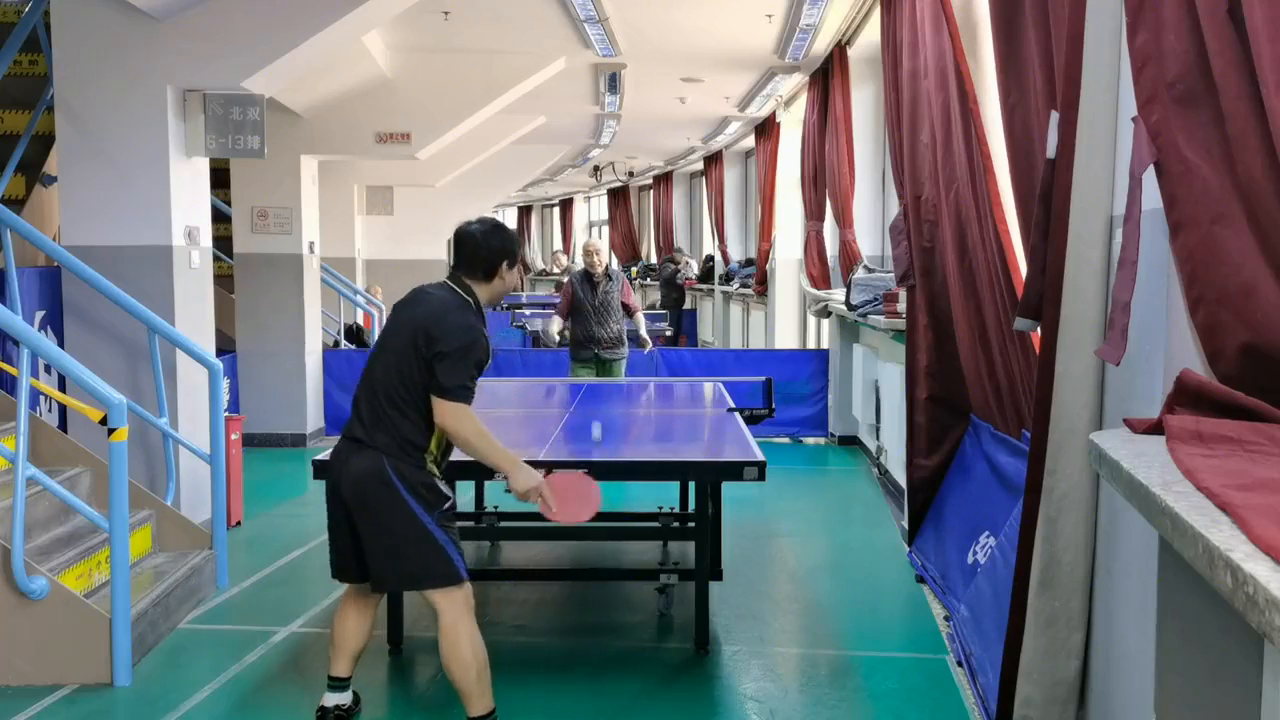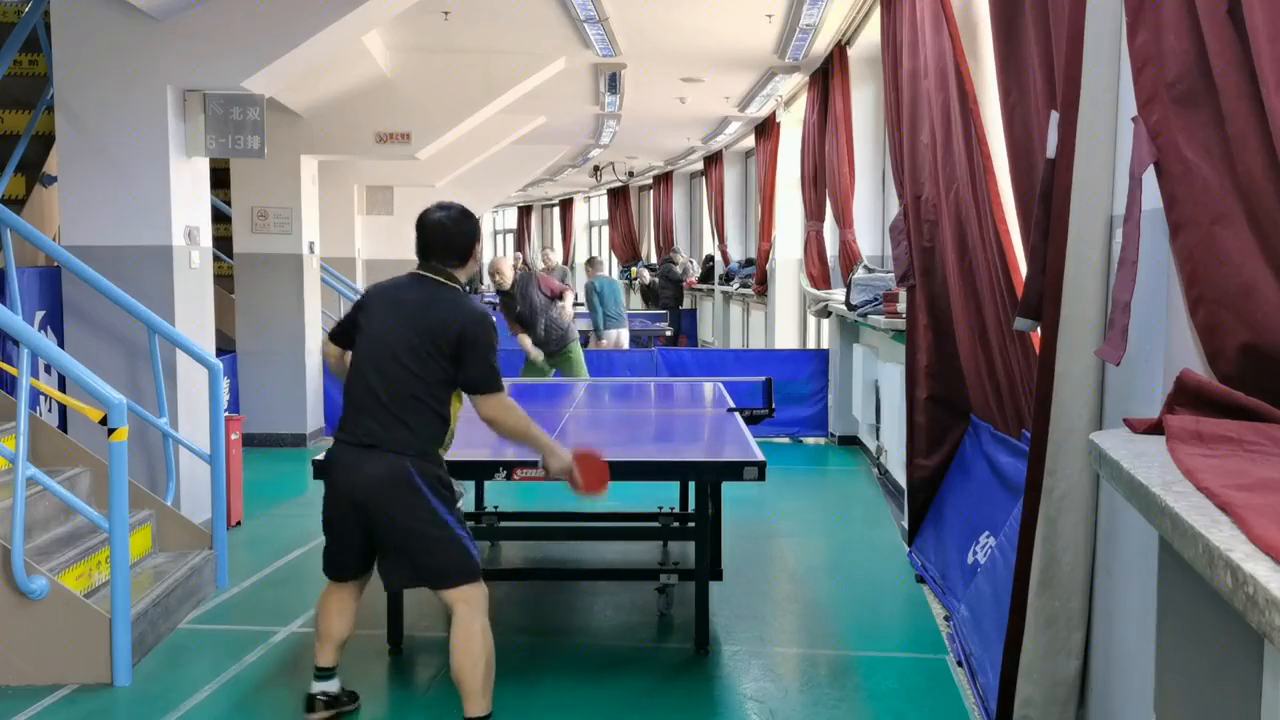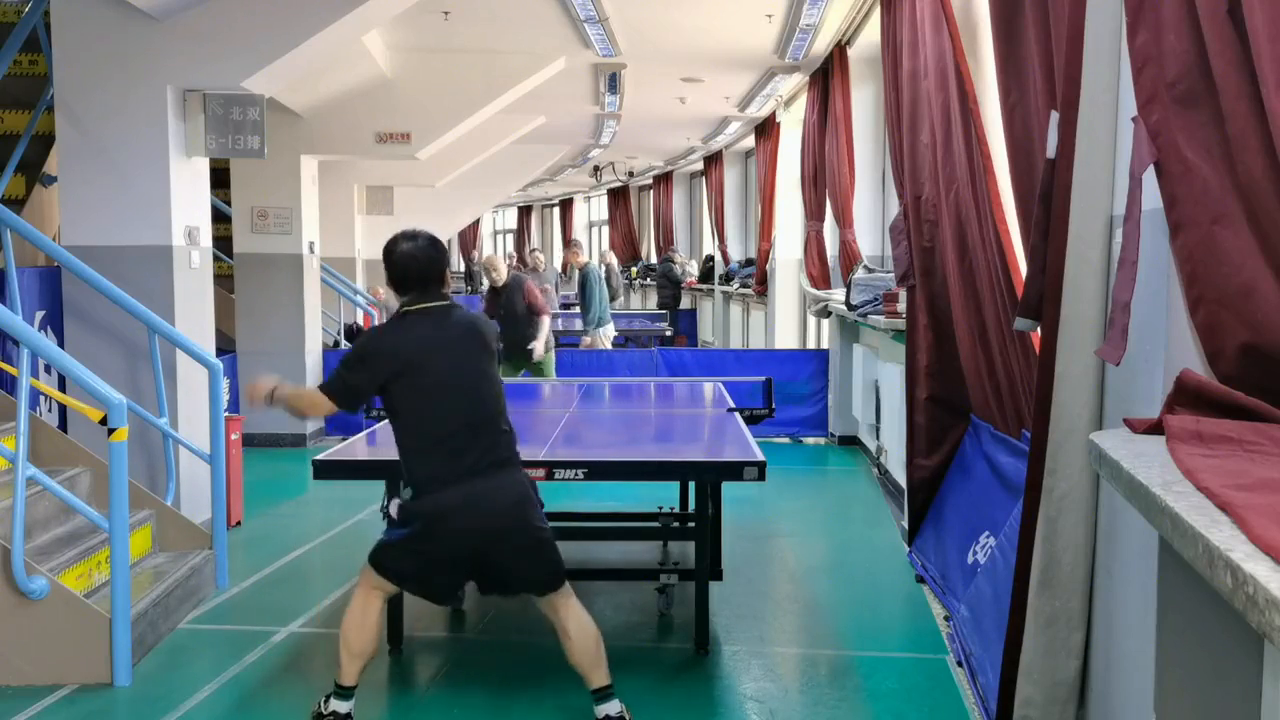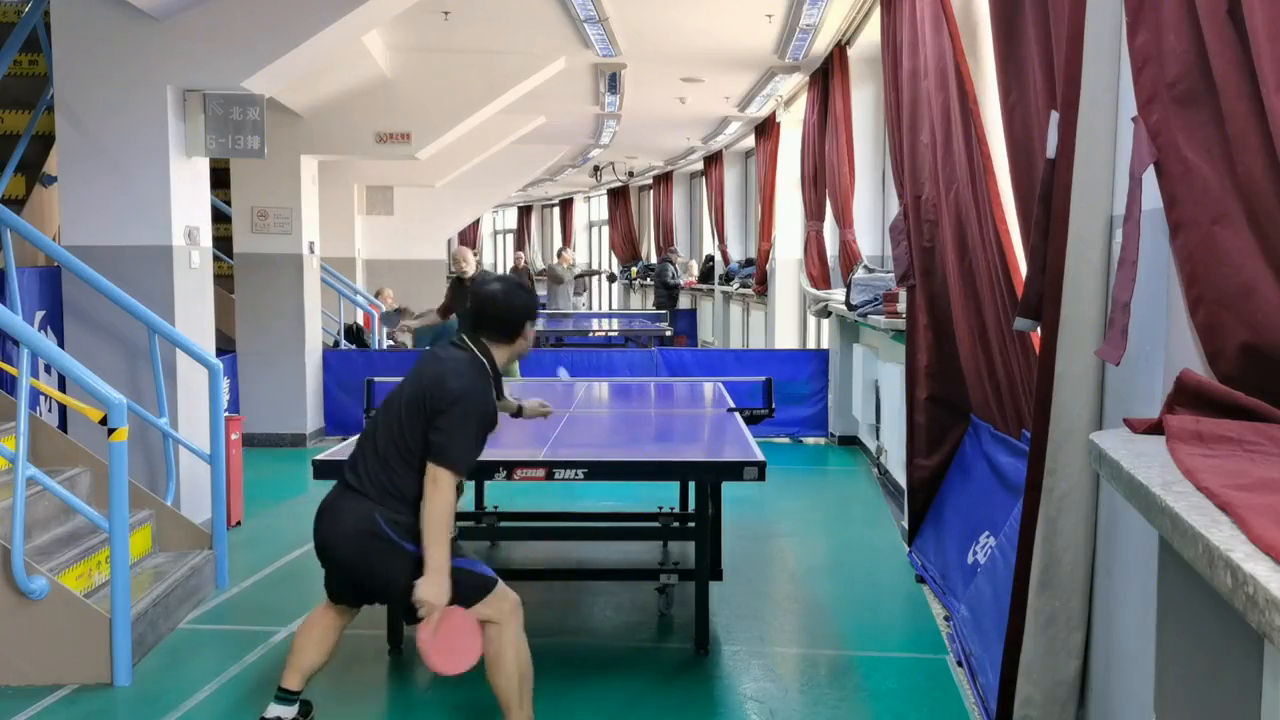
dt=1s
person 1, frame 1
left shoulder: (419, 299)
right shoulder: (463, 328)
right elbow: (451, 416)
right wrist: (516, 469)
left hip: (349, 461)
right hip: (395, 473)
left knee: (362, 586)
right knee: (454, 601)
person 1, frame 2
left shoulder: (378, 296)
right shoulder: (469, 318)
left elbow: (333, 352)
right elbow: (493, 408)
right wrist: (550, 450)
left hip: (345, 465)
right hip: (405, 474)
left knee: (345, 581)
right knee: (469, 600)
person 1, frame 3
left shoulder: (380, 344)
right shoulder: (478, 326)
left elbow: (318, 406)
left wrist: (274, 392)
left hip: (439, 507)
right hip: (509, 497)
left knee: (370, 590)
right knee: (560, 601)
person 1, frame 4
left shoulder: (448, 356)
right shoulder: (471, 392)
right elbow: (439, 484)
left wrist: (517, 407)
right wrist: (436, 573)
left hip: (336, 517)
right hip: (381, 528)
left knee: (338, 605)
right knee: (503, 611)
